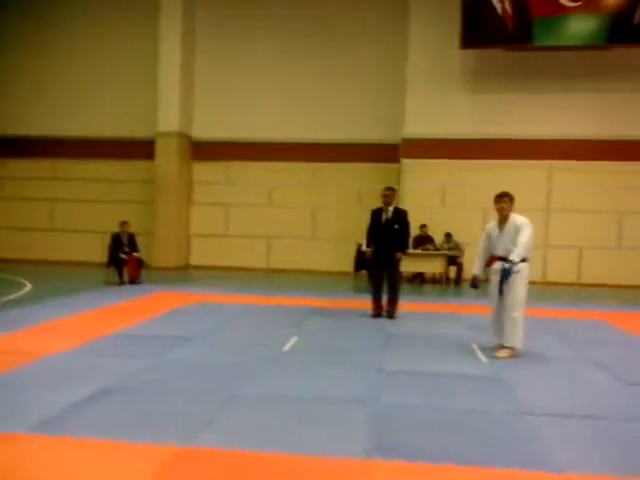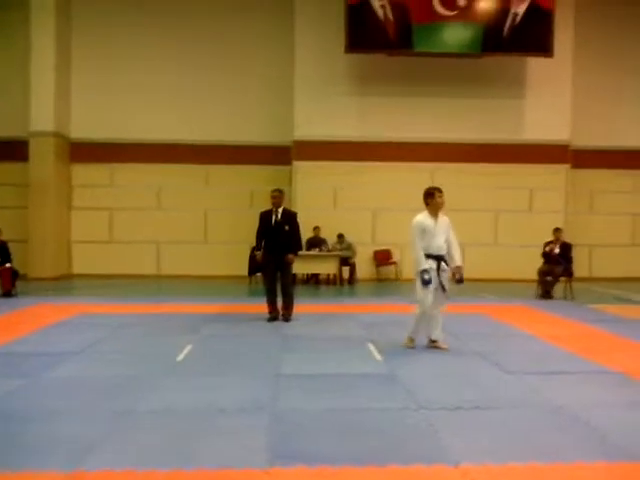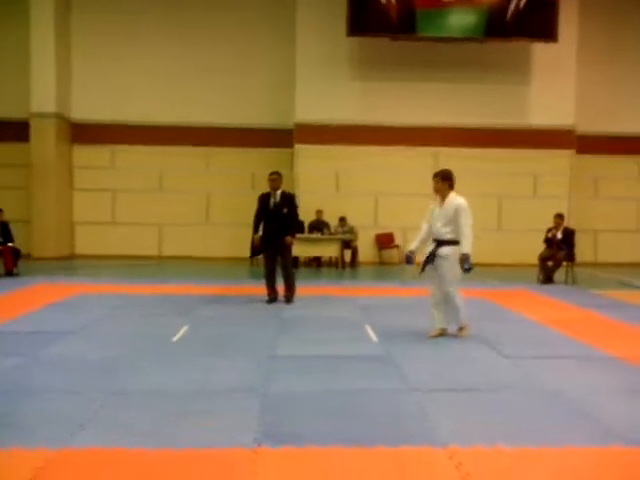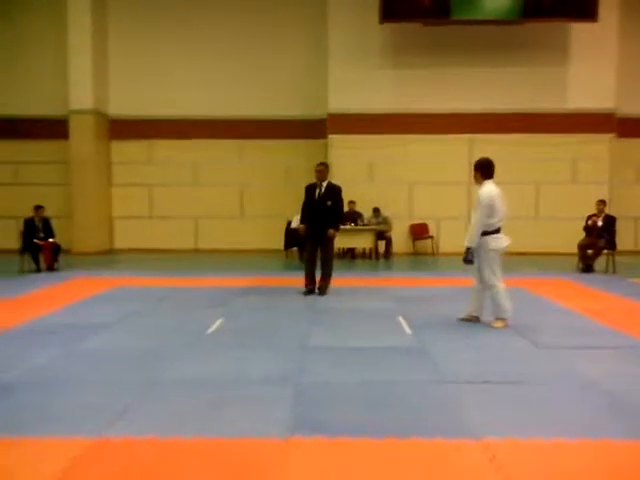
dt=1s
person 1, frame 1
left shoulder: (522, 222)
right shoulder: (491, 227)
left elbow: (523, 244)
right elbow: (483, 251)
left wrist: (511, 261)
right wrist: (476, 273)
left hip: (517, 267)
right hip: (498, 267)
left knee: (514, 307)
right knee: (497, 307)
left ankle: (512, 346)
right ankle: (502, 341)
person 1, frame 2
left shoulder: (445, 221)
right shoulder: (419, 221)
left elbow: (452, 244)
right elbow: (417, 247)
left wrist: (458, 266)
right wrist: (423, 270)
left hip: (442, 265)
right hip: (428, 265)
left knee: (438, 304)
right knee: (426, 304)
left ankle: (434, 338)
right ankle: (412, 336)
person 1, frame 3
left shoulder: (459, 203)
right shoulder: (436, 205)
left elbow: (465, 230)
right elbow: (427, 228)
left wrist: (465, 253)
right wrist: (413, 248)
left hip: (450, 251)
right hip: (436, 250)
left knee: (450, 290)
right knee: (437, 291)
left ankle: (462, 324)
right ankle: (441, 325)
person 1, frame 4
left shoulder: (485, 193)
right shoulder: (494, 190)
left elbow: (478, 223)
left wrist: (469, 246)
left hip: (487, 241)
right hip: (490, 238)
left knee: (492, 280)
right knee: (480, 279)
left ankle: (502, 316)
right ankle: (475, 313)
person 2, frame 1
left shoulder: (401, 213)
right shoulder: (375, 212)
left elbow: (405, 234)
right elbow: (371, 231)
left wrist: (401, 251)
right wrist: (369, 247)
left hip: (393, 253)
right hip: (377, 252)
left knee: (393, 282)
right knee: (376, 281)
left ankle: (391, 309)
right ankle: (377, 309)
person 2, frame 2
left shoulder: (291, 215)
right shoulder: (264, 215)
left elbow: (296, 235)
right elbow: (260, 234)
left wrist: (293, 253)
right wrist: (258, 250)
left hip: (285, 255)
right hip: (268, 255)
left knee: (287, 285)
right knee: (269, 285)
left ankle: (287, 312)
right ankle: (273, 312)
person 2, frame 3
left shoulder: (289, 197)
right shoulder: (263, 198)
left elbow: (294, 218)
right elbow: (258, 216)
left wrist: (291, 235)
right wrist: (256, 233)
left hip: (284, 238)
right hip: (268, 237)
left knee: (287, 267)
right knee: (269, 267)
left ankle: (289, 294)
right ankle: (272, 294)
person 2, frame 4
left shoulder: (335, 189)
right shoulder: (309, 188)
left elbow: (339, 211)
right elbow: (305, 207)
left wrist: (334, 228)
right wrist: (302, 223)
left hip: (327, 230)
right hip: (311, 229)
left knee: (326, 259)
right knee: (309, 258)
left ankle: (323, 286)
right ankle: (310, 285)
